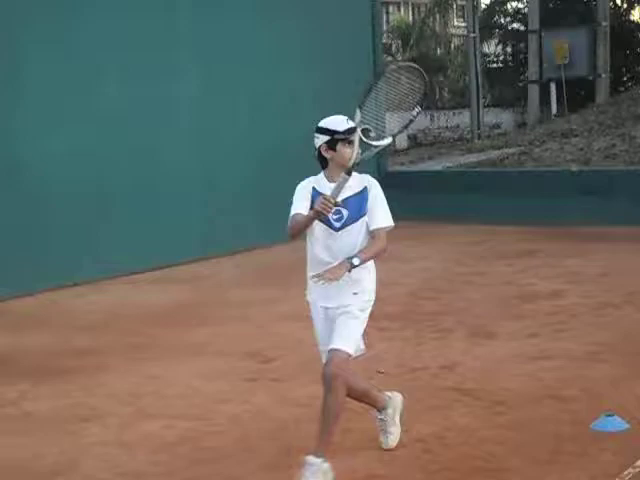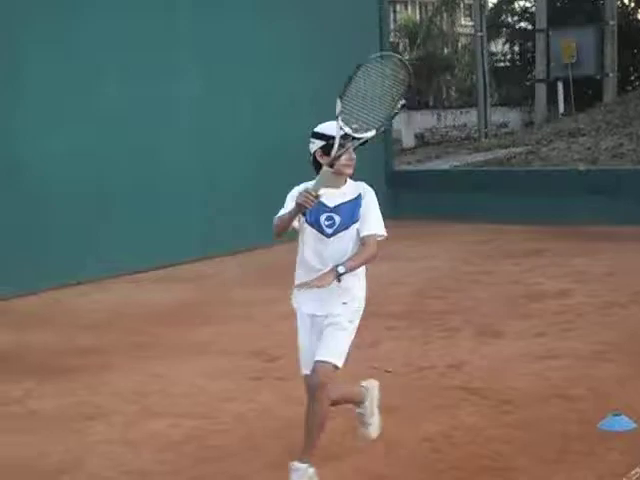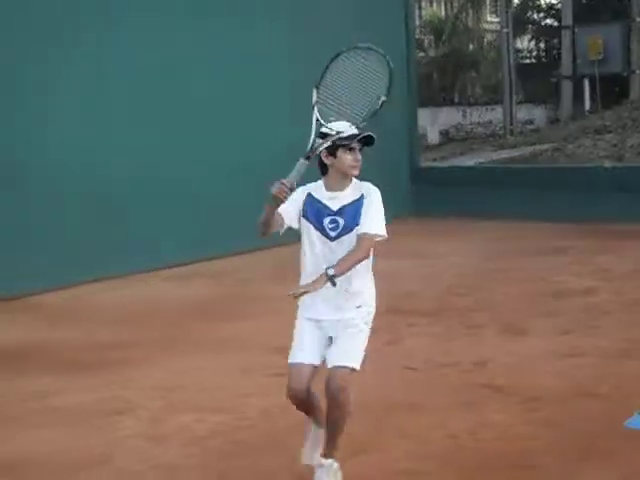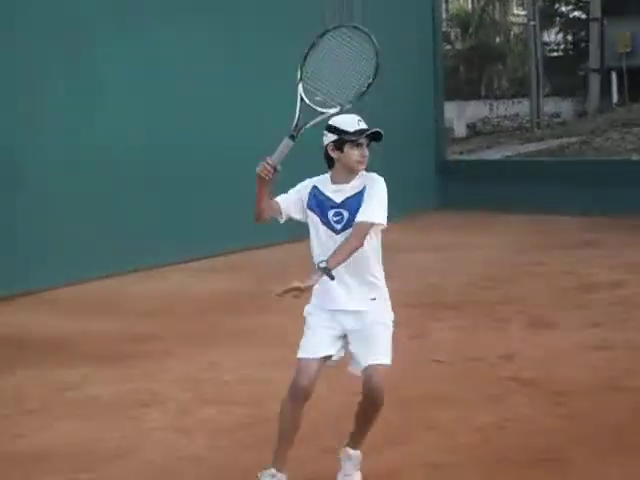
dt=0.1s
person 1, frame 1
left shoulder: (369, 187)
right shoulder: (308, 189)
left elbow: (380, 240)
right elbow: (293, 232)
left wrist: (347, 265)
right wrist: (313, 213)
left hip: (355, 295)
right hip: (321, 296)
left knee: (335, 371)
right knee: (341, 379)
right ankle: (385, 405)
person 1, frame 2
left shoulder: (363, 194)
right shoulder: (300, 194)
left elbow: (371, 248)
right elbow: (278, 231)
left wrist: (335, 273)
right wrist: (297, 210)
left hip: (343, 305)
right hip: (308, 305)
left knee: (319, 382)
right knee: (319, 388)
right ankle: (362, 395)
person 1, frame 3
left shoulder: (369, 194)
right shoulder: (305, 197)
left elbow: (365, 248)
right elbow: (267, 229)
left wrist: (327, 278)
right wrist: (274, 203)
left hip: (353, 308)
right hip: (314, 310)
left knee: (337, 386)
right knee: (297, 389)
right ankle: (320, 424)
person 1, frame 4
left shoulder: (373, 185)
right shoulder: (310, 189)
left elbow: (358, 238)
right elbow: (263, 215)
left wrist: (320, 272)
right wrist: (263, 183)
left hip: (370, 303)
right hip: (326, 304)
left knee: (374, 388)
right knee: (301, 385)
